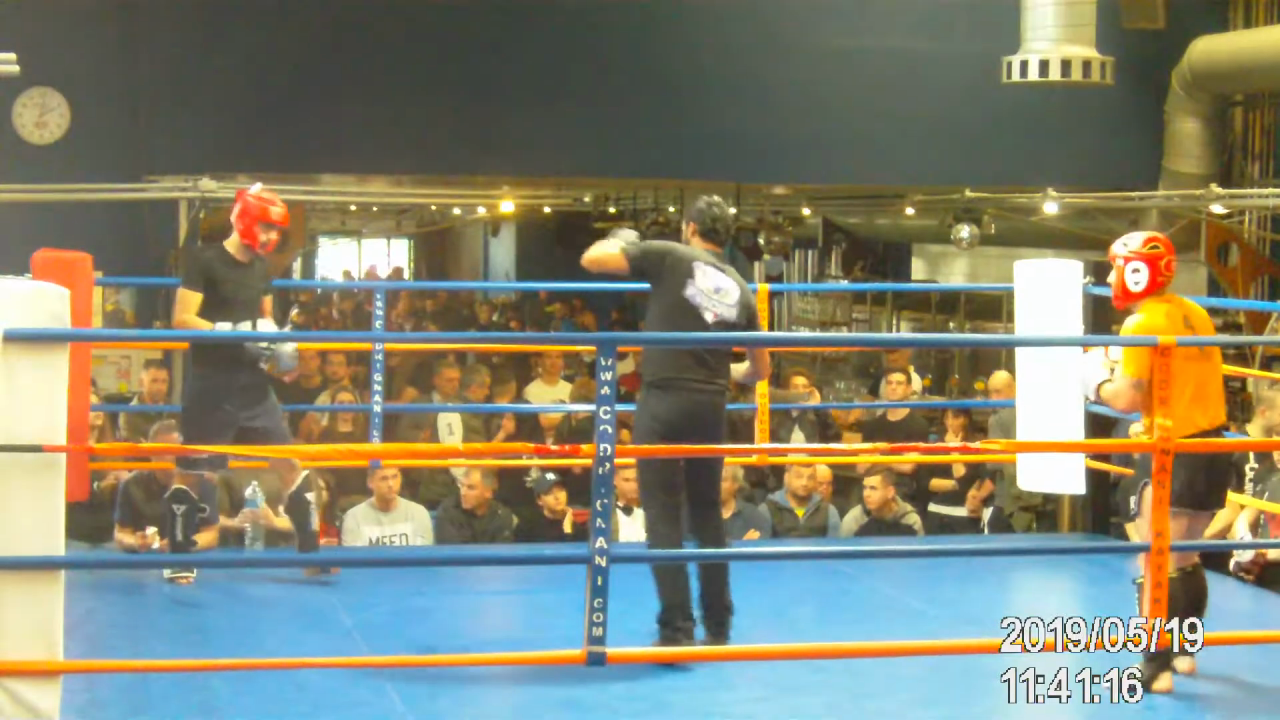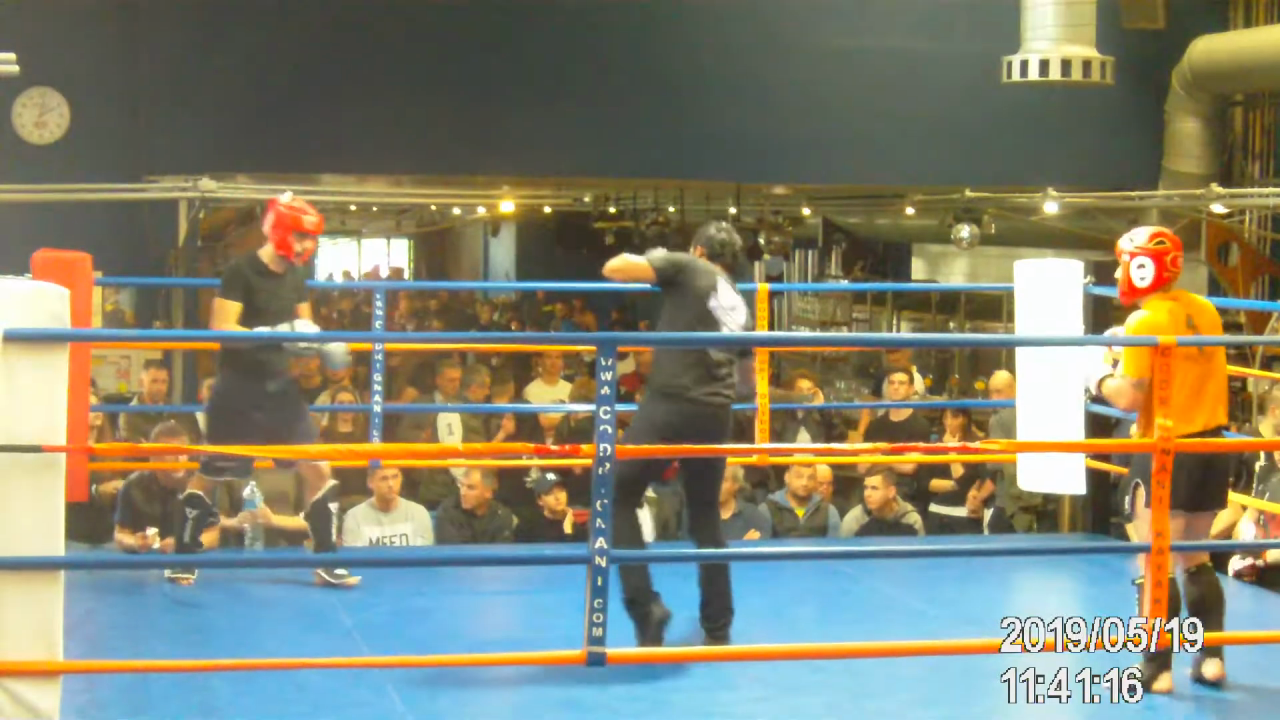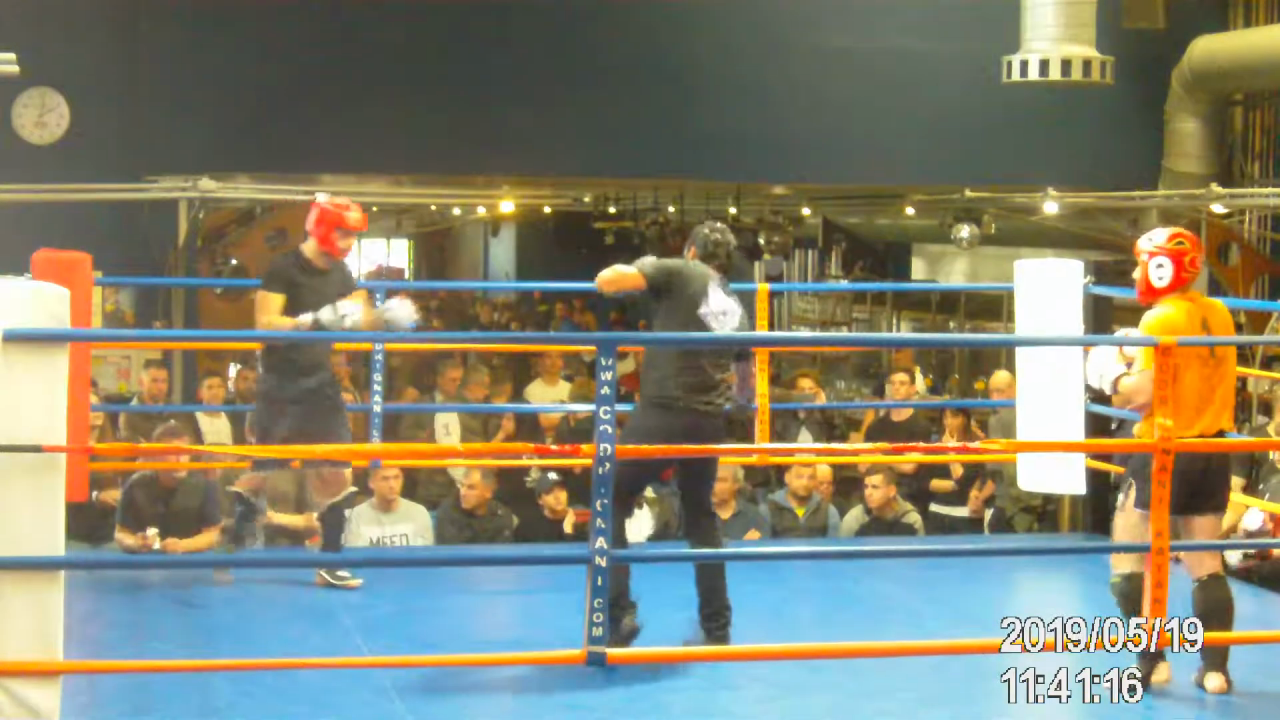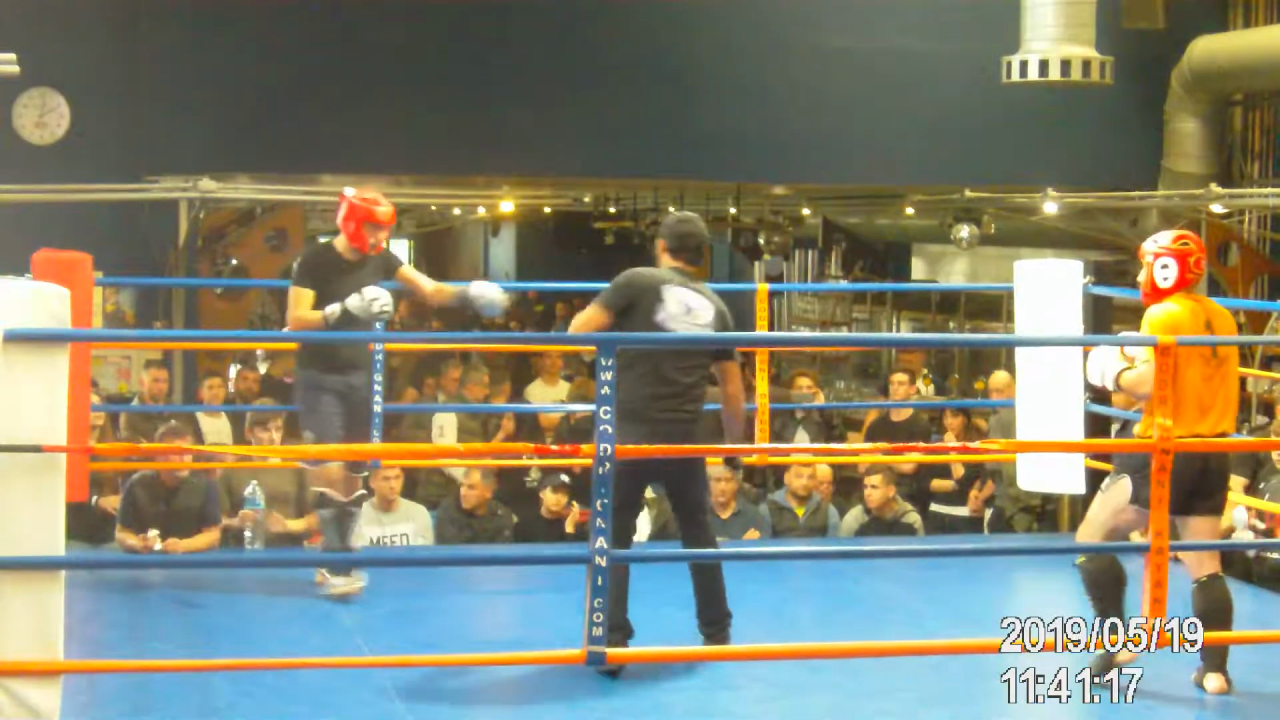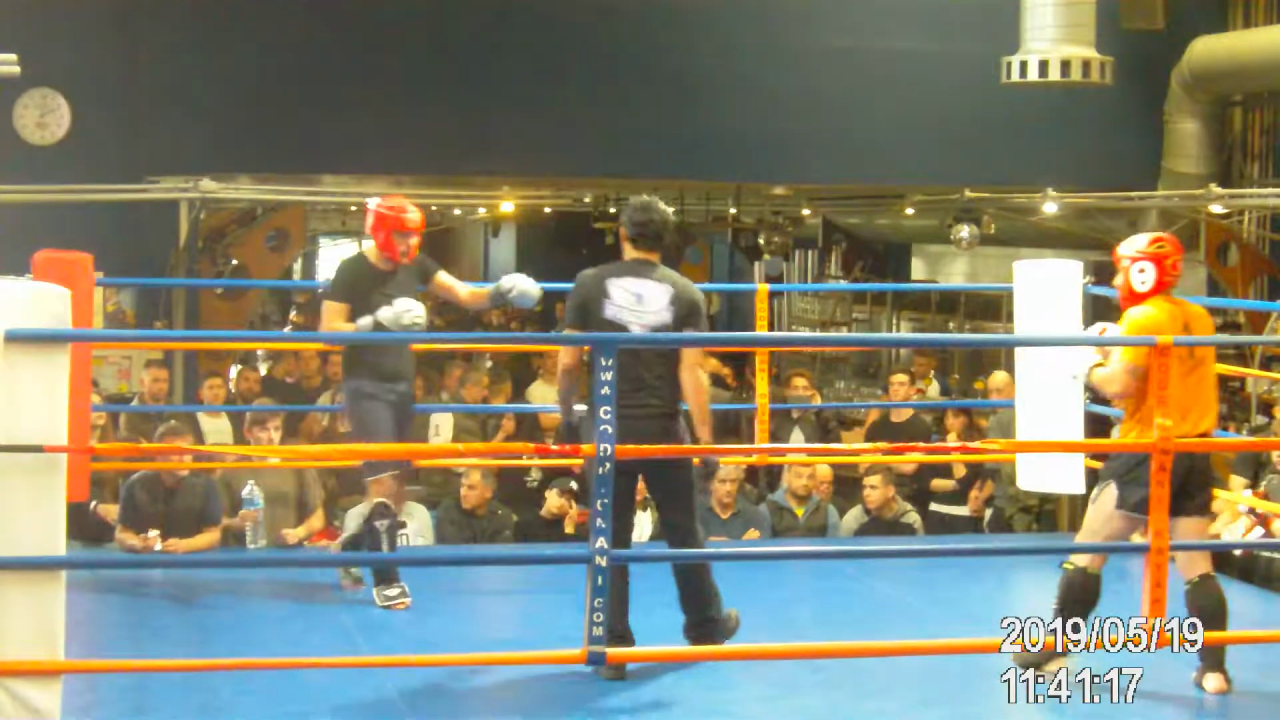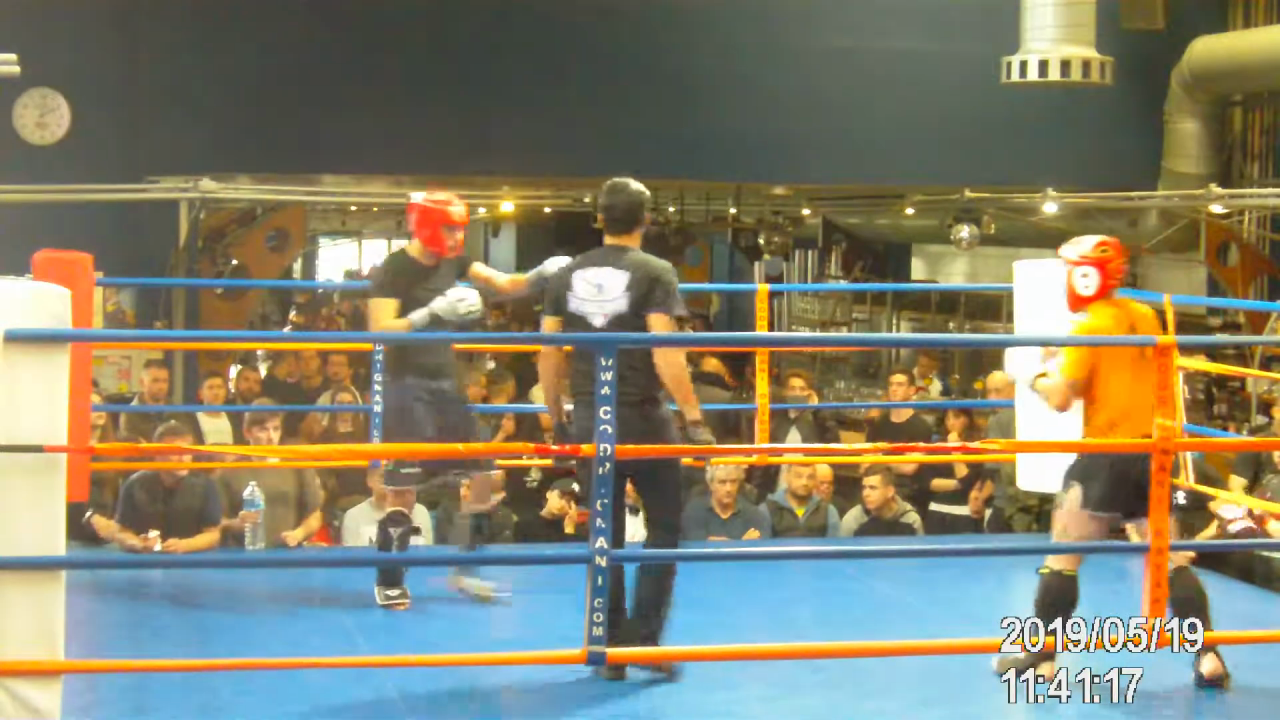
dt=0.2s
person 1, frame 1
left shoulder: (1141, 325)
right shoulder: (1193, 312)
left elbow: (1128, 399)
left wrist: (1097, 381)
right wrist: (1125, 369)
left hip: (1172, 454)
right hip: (1212, 448)
right knee: (1184, 556)
left ankle: (1156, 666)
right ankle: (1185, 651)
person 1, frame 2
left shoulder: (1144, 321)
right shoulder: (1205, 310)
left elbow: (1128, 397)
left wrist: (1100, 376)
left hip: (1167, 453)
right hip: (1211, 447)
right knee: (1197, 559)
left ankle: (1157, 668)
right ankle: (1210, 657)
person 1, frame 3
left shoulder: (1160, 318)
right shoulder: (1219, 314)
left elbow: (1146, 393)
left wrist: (1112, 376)
right wrist: (1141, 361)
right hip: (1212, 453)
left knee: (1127, 562)
right knee: (1207, 567)
left ankle: (1152, 661)
right ankle: (1215, 668)
person 1, frame 4
left shoulder: (1164, 315)
right shoulder: (1222, 317)
left elbow: (1148, 386)
left wrist: (1114, 372)
right wrist: (1140, 358)
right hip: (1210, 453)
left knee: (1092, 539)
right knee: (1205, 567)
right ankle: (1215, 668)
person 1, frame 5
left shoulder: (1141, 319)
right shoulder: (1199, 317)
left elbow: (1122, 386)
left wrist: (1094, 366)
right wrist: (1115, 349)
left hip: (1144, 455)
right hip: (1193, 454)
left knee: (1087, 555)
right knee: (1197, 568)
left ankle: (1054, 649)
right ankle: (1213, 668)
person 1, frame 6
left shoulder: (1087, 328)
right shoulder: (1146, 317)
left elbow: (1060, 397)
left wrist: (1037, 372)
left hip: (1105, 456)
right hip: (1149, 451)
left knee: (1062, 560)
right knee: (1171, 561)
left ankle: (1039, 653)
right ankle: (1207, 656)
person 2, frame 1
left shoulder: (666, 255)
right shoulder: (740, 290)
left elbow: (592, 260)
right elbow: (759, 370)
left wrist: (620, 240)
left hip: (664, 401)
right hip: (711, 406)
left knee: (663, 515)
right knee: (707, 513)
left ankle: (677, 622)
right ankle: (717, 622)
person 2, frame 2
left shoulder: (685, 267)
right shoulder: (742, 307)
left elbow: (613, 269)
right elbow: (743, 370)
left wrist: (652, 258)
left hip: (668, 406)
right hip: (716, 417)
left knee: (617, 499)
right knee: (706, 518)
left ankle: (644, 604)
right ankle: (718, 625)
person 2, frame 3
left shoulder: (676, 272)
right shoulder: (737, 312)
left elbow: (605, 282)
left wrist: (639, 269)
right wrist: (728, 397)
left hip: (658, 418)
right hip: (707, 426)
left knee: (610, 511)
right knee: (702, 524)
left ankle: (618, 615)
right ankle: (717, 625)
person 2, frame 4
left shoulder: (635, 282)
right shoulder: (716, 308)
left elbow: (577, 333)
right elbow: (733, 389)
right wrist: (735, 443)
left hip: (630, 431)
right hip: (684, 435)
left knee: (615, 537)
right knee: (698, 531)
left ankle: (613, 642)
right ankle: (716, 628)
person 2, frame 5
left shoulder: (590, 283)
right shoulder: (684, 293)
left elbow: (566, 364)
right elbow: (693, 371)
left wrist: (567, 409)
right wrist: (704, 435)
right hip: (662, 428)
left knee: (611, 537)
right knee: (679, 529)
left ankle: (614, 647)
right ankle: (706, 625)
person 2, frame 6
left shoulder: (568, 274)
right shoulder: (656, 273)
left elbow: (549, 355)
right elbow: (665, 353)
left wrist: (556, 421)
right wrist: (693, 416)
left hip: (588, 421)
right hip: (641, 418)
left knee: (605, 537)
right knee: (664, 524)
left ankle: (613, 646)
right ankle: (644, 636)
person 3, frame 1
left shoulder: (262, 268)
right shoulder: (204, 260)
right elbow: (181, 321)
left wrist: (274, 340)
right wrist: (235, 332)
left hip: (251, 382)
right hip: (208, 381)
person 3, frame 2
left shoulder: (296, 275)
right shoulder: (239, 272)
right elbow: (222, 329)
left wrist: (322, 345)
right wrist: (275, 333)
left hip: (280, 384)
right hip: (238, 386)
left knee: (317, 469)
right knee: (210, 474)
left ankle: (326, 561)
right ankle: (184, 557)
person 3, frame 3
left shoulder: (339, 271)
right shoulder: (283, 267)
left elbow: (361, 317)
right elbow: (266, 325)
left wrist: (388, 315)
right wrist: (319, 319)
left hip: (321, 381)
right hip: (282, 382)
left knee: (337, 474)
right knee: (263, 473)
left ankle: (330, 563)
right ankle: (231, 548)
person 3, frame 4
left shoulder: (380, 259)
right shoulder: (315, 260)
left elbow: (430, 291)
right elbow: (295, 319)
left wrist: (467, 295)
right wrist: (344, 310)
left hip: (358, 377)
right hip: (318, 377)
left knee: (351, 474)
right knee: (328, 468)
left ankle: (331, 558)
right ankle: (338, 567)
person 3, frame 5
left shoulder: (416, 265)
right shoulder: (350, 273)
left elbow: (466, 296)
right elbow: (328, 330)
left wrist: (502, 292)
right wrist: (377, 322)
left hip: (402, 385)
right hip: (366, 387)
left knee: (394, 481)
right knee: (383, 479)
left ankle: (352, 552)
right ankle: (386, 580)
person 3, frame 6
left shoulder: (453, 261)
right shoulder: (393, 270)
left elbow: (506, 284)
right elbow: (382, 330)
left wrist: (541, 275)
right wrist: (431, 313)
left hip: (447, 384)
right hip: (410, 387)
left knee: (482, 477)
right knee: (402, 487)
left ankle: (463, 569)
right ankle: (388, 581)
